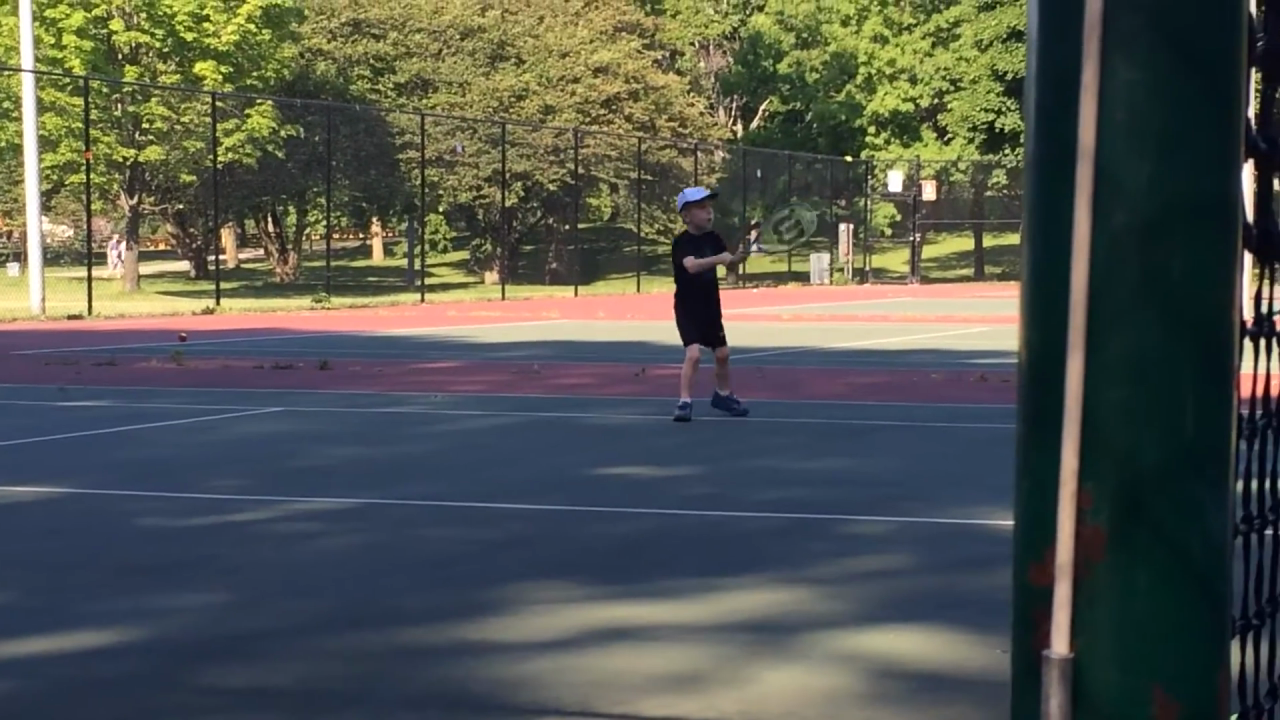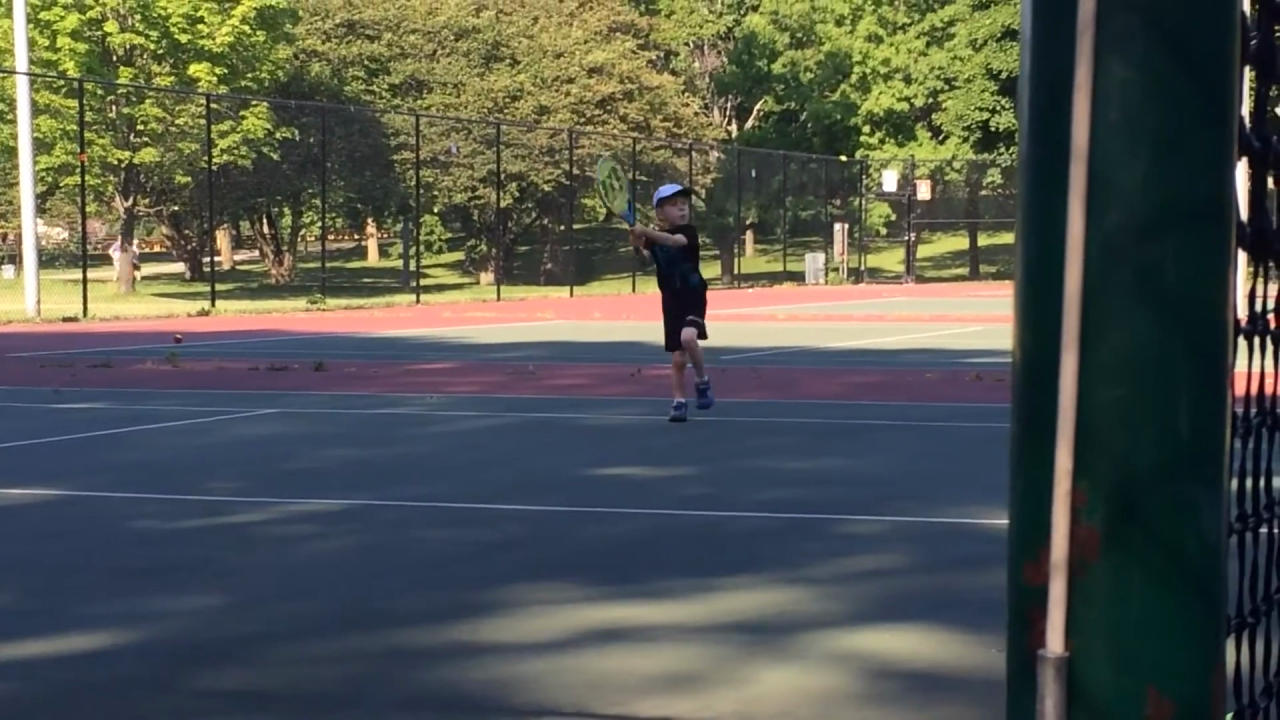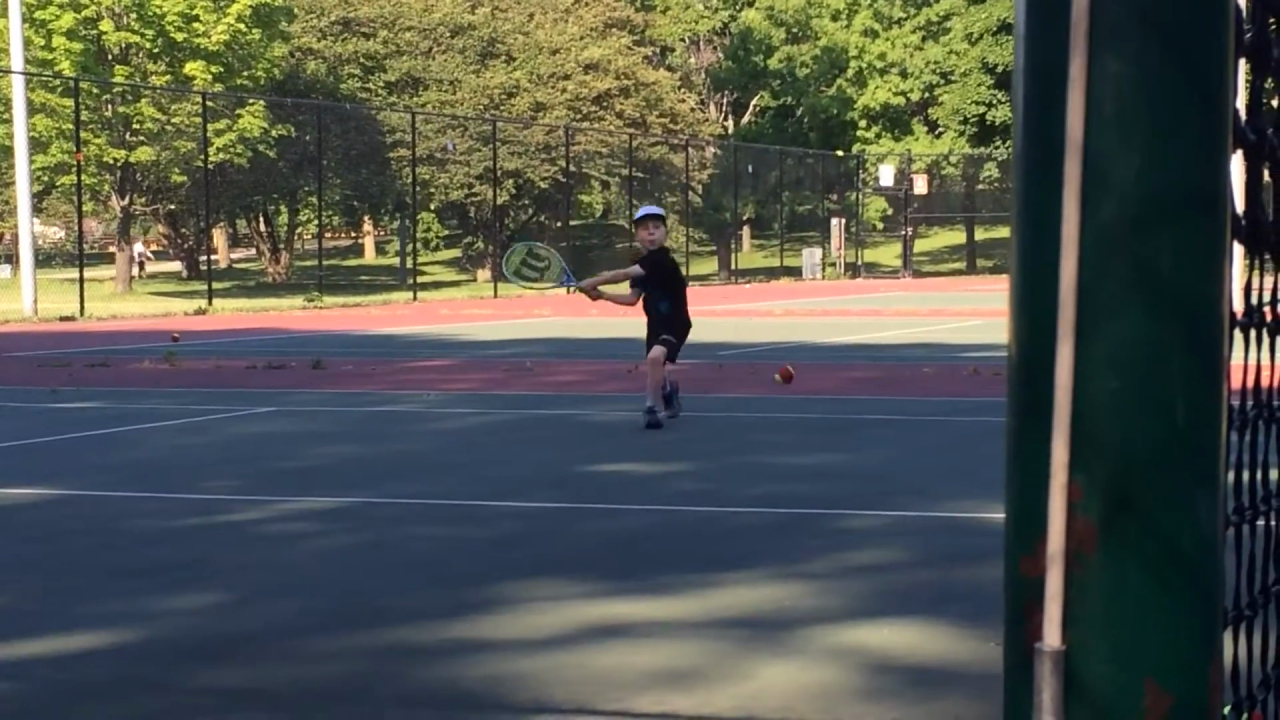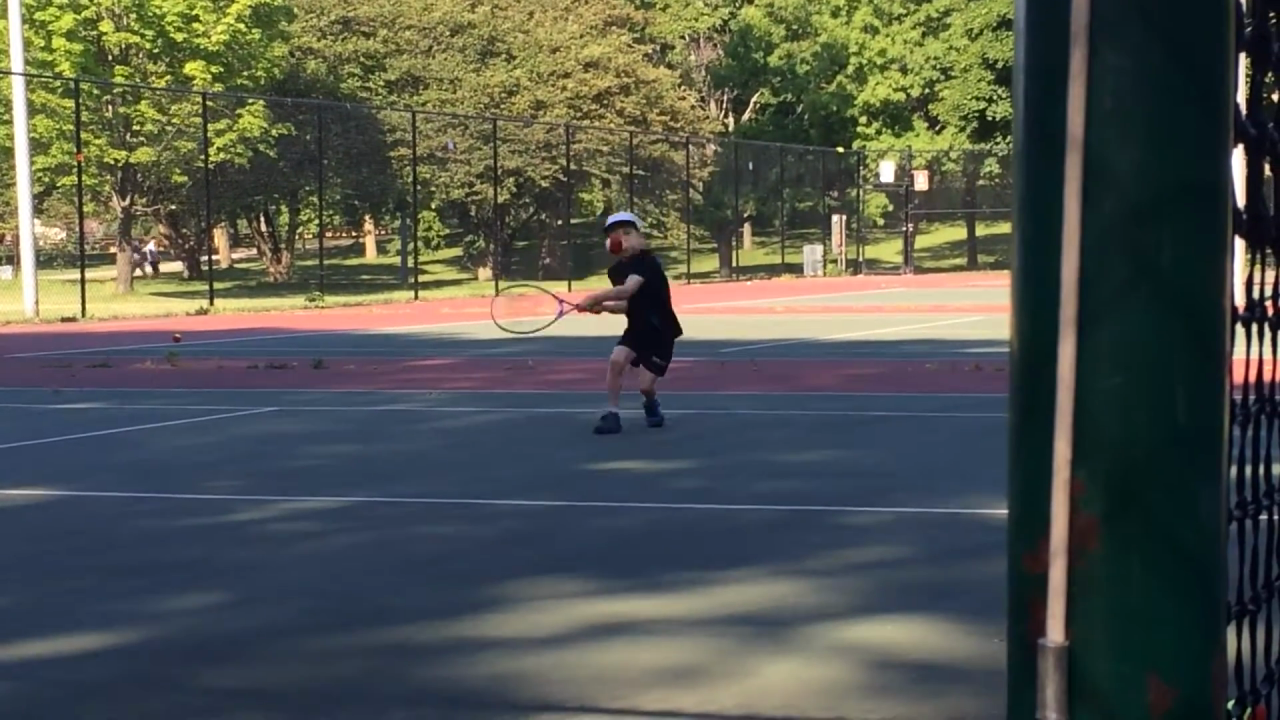
dt=0.3s
person 1, frame 1
left shoulder: (712, 238)
right shoulder: (681, 242)
left elbow: (726, 259)
right elbow: (692, 266)
left wrist: (736, 256)
right wrist: (719, 259)
left hip: (710, 306)
right hip: (687, 308)
left knee: (722, 353)
right knee: (693, 354)
left ankle: (724, 395)
right ankle: (684, 402)
person 1, frame 2
left shoulder: (688, 232)
right shoulder: (657, 241)
left elbow: (673, 240)
right elbow: (644, 256)
left wrist: (648, 233)
right wrist: (640, 241)
left hip: (694, 299)
right hip: (672, 303)
left knee: (688, 337)
right knee: (677, 358)
left ankle: (702, 381)
right ankle: (679, 402)
person 1, frame 3
left shoulder: (661, 258)
right shoulder: (642, 264)
left elbow: (624, 275)
right elbow: (632, 299)
left wrist: (593, 283)
right wrist: (601, 294)
left hip: (675, 323)
right hip: (655, 323)
left knee: (654, 358)
right knee: (656, 366)
left ankle: (652, 408)
right ankle: (668, 389)
person 1, frame 4
left shoulder: (647, 259)
right shoulder: (616, 271)
left elbow: (629, 290)
right elbow: (626, 305)
left wrist: (594, 299)
right wrist: (601, 306)
left hip: (662, 331)
right hip: (637, 328)
left knee: (646, 384)
right knee: (618, 359)
left ankle: (652, 404)
right ankle: (612, 414)
